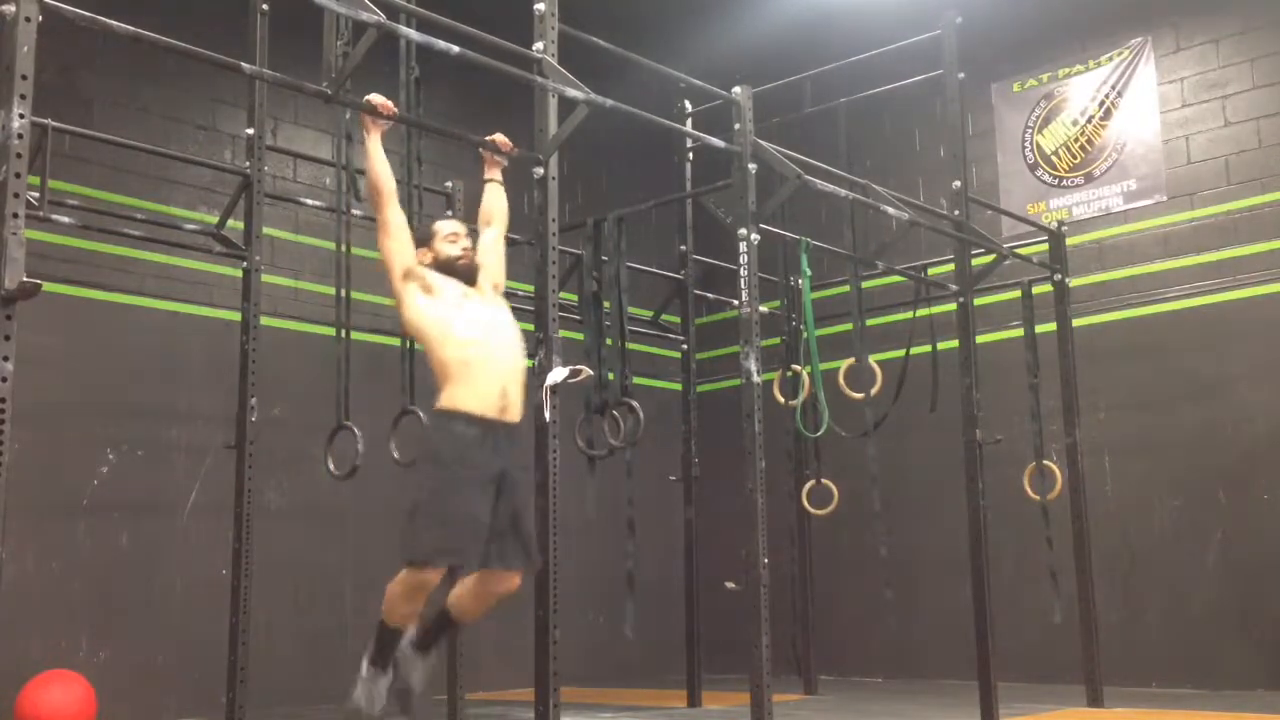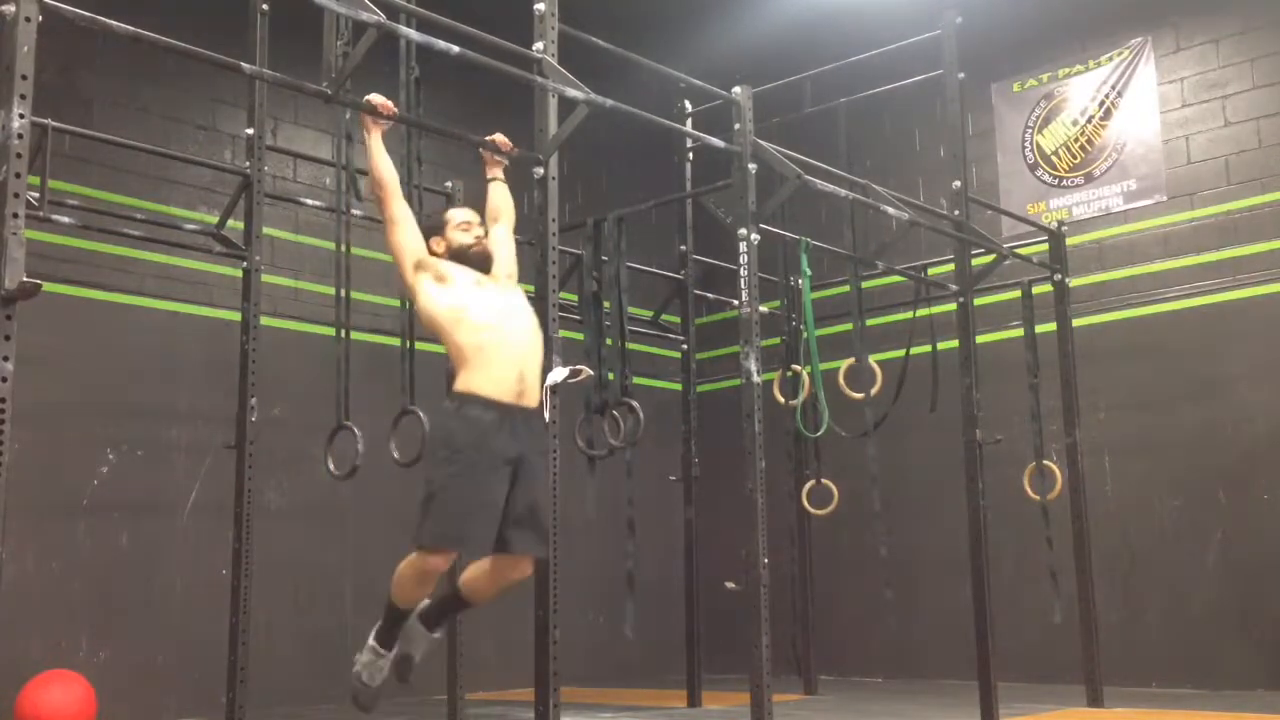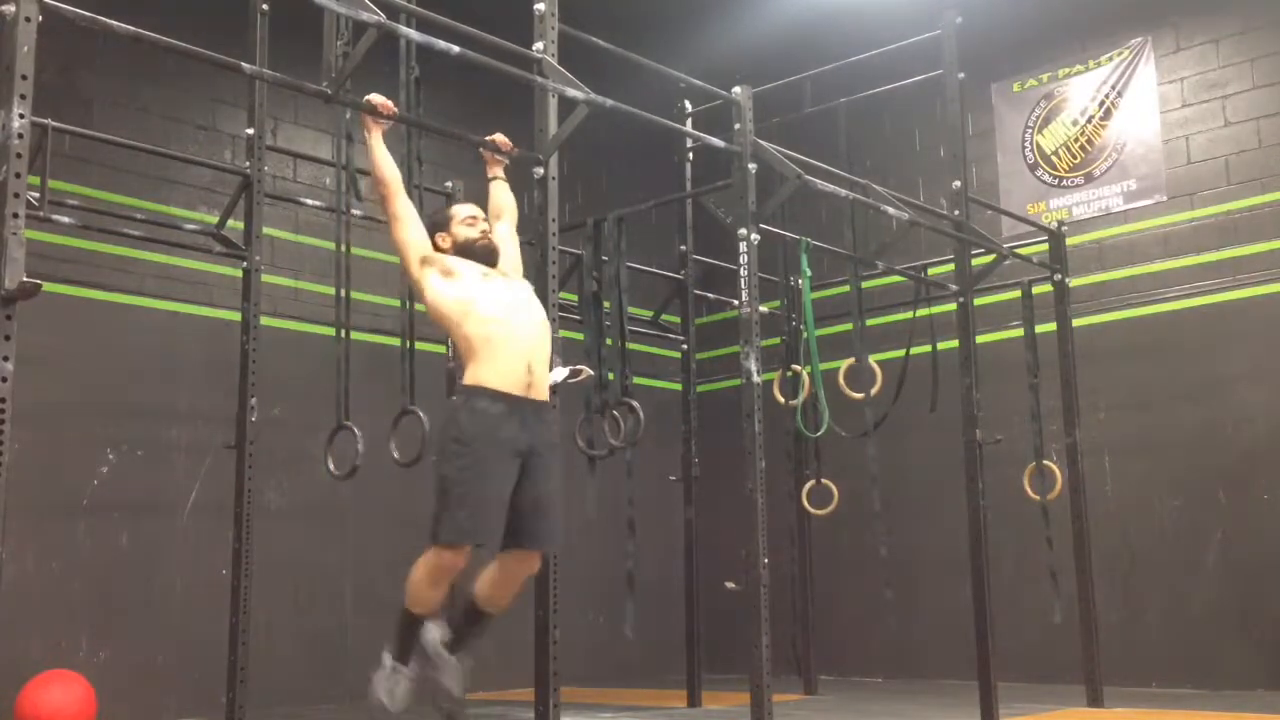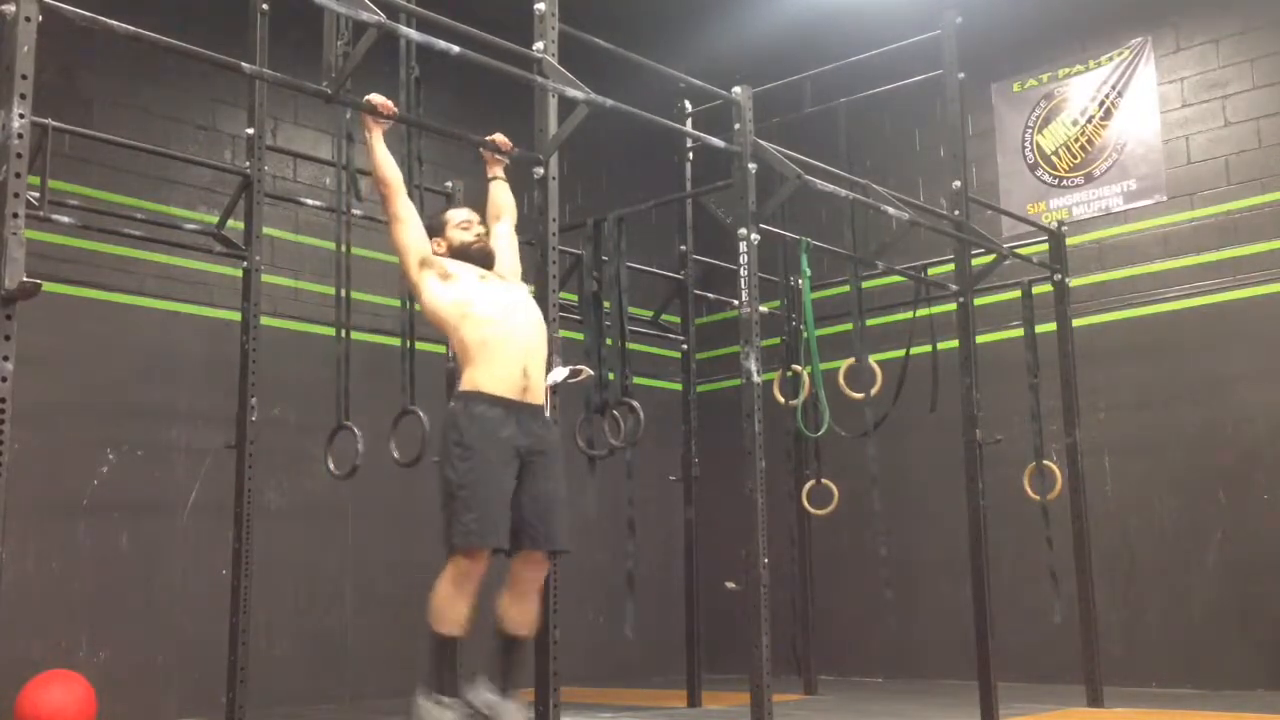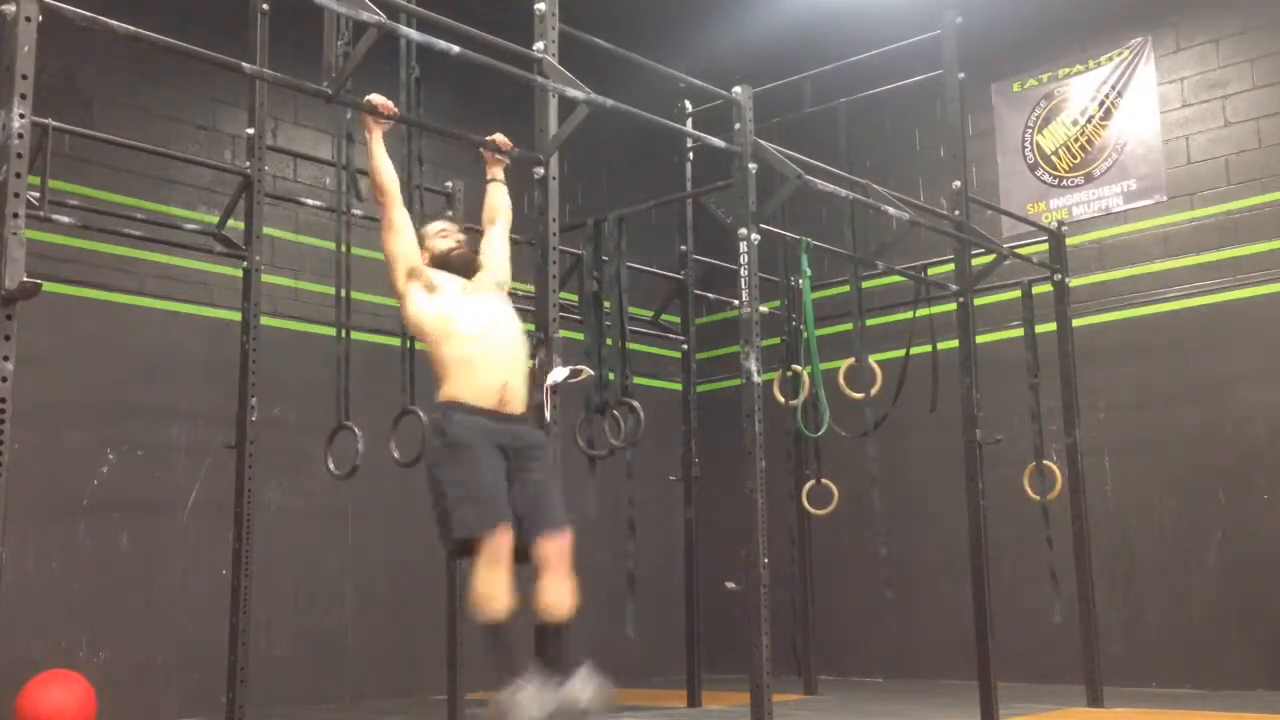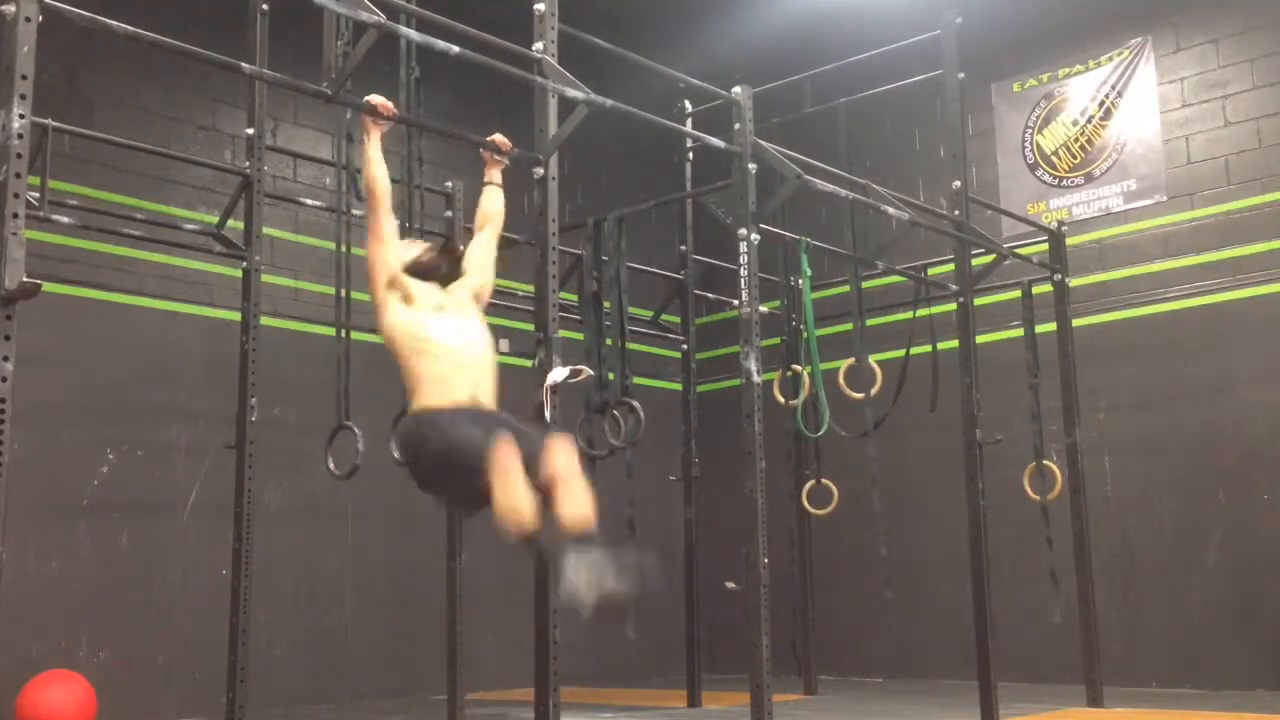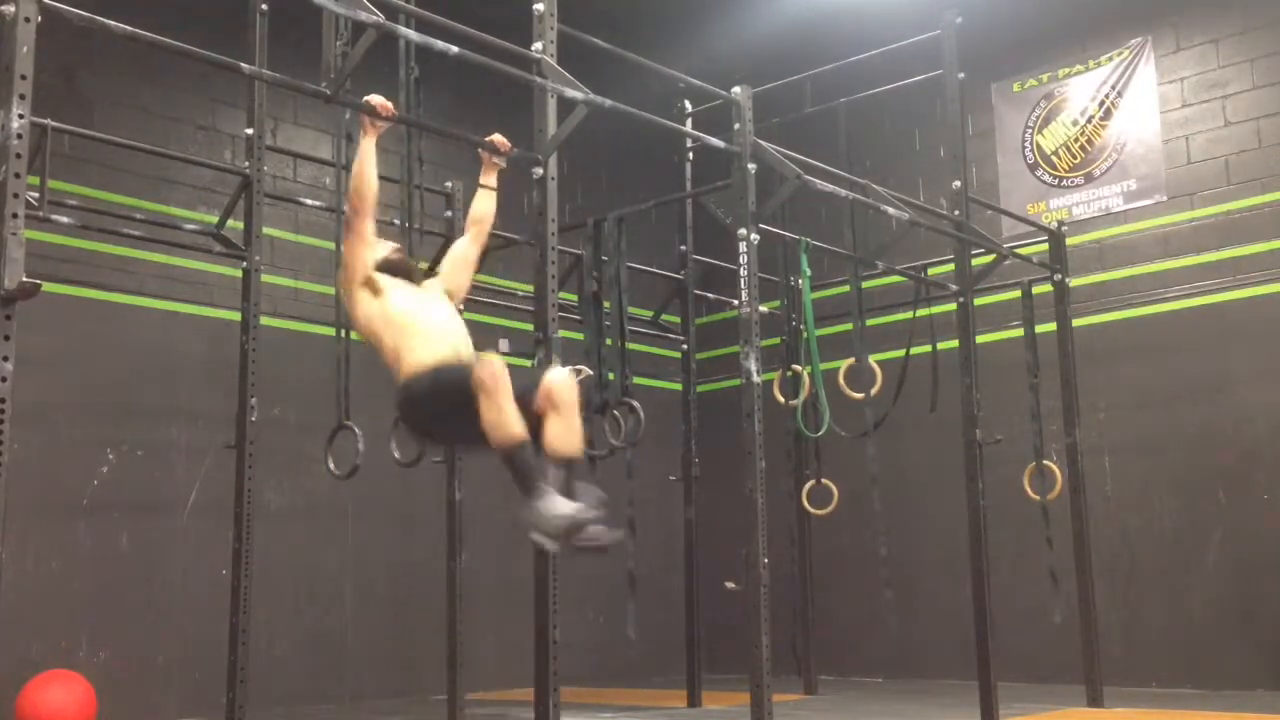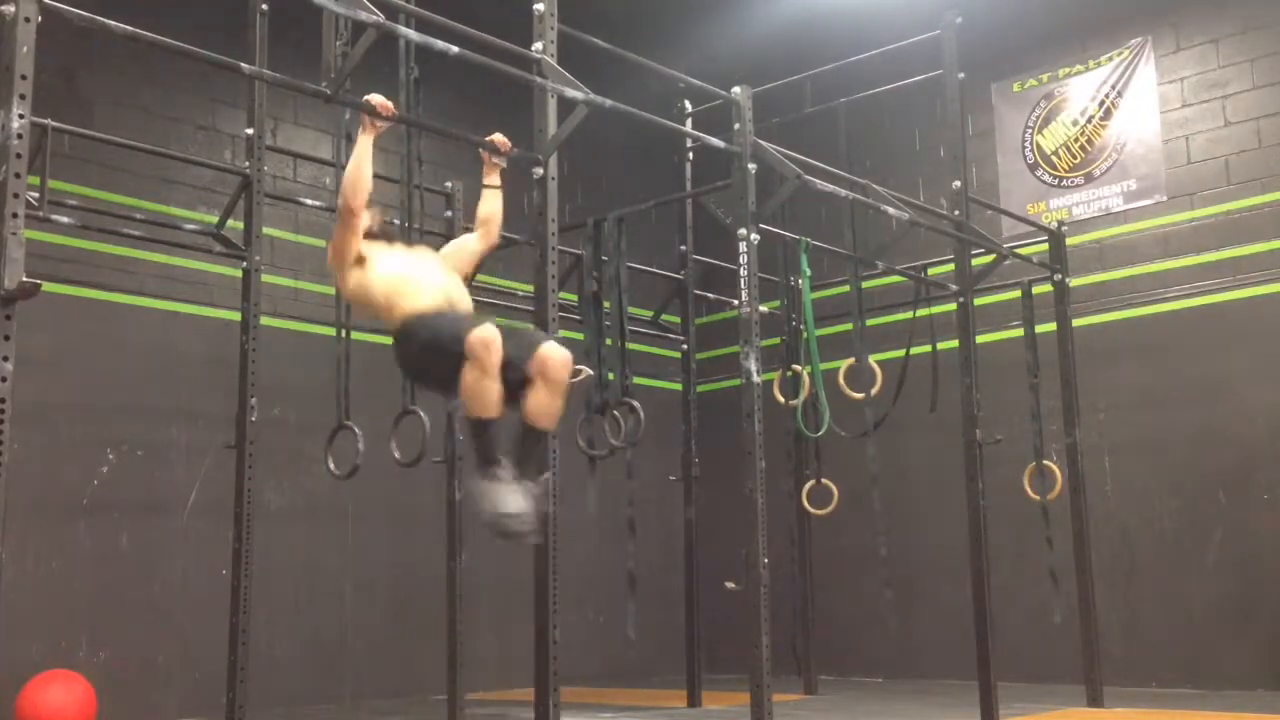
dt=0.1s
person 1, frame 1
left shoulder: (487, 291)
right shoulder: (418, 286)
left elbow: (494, 227)
right elbow: (387, 203)
left wrist: (493, 170)
right wrist: (374, 135)
left hip: (507, 442)
right hip: (458, 435)
left knee: (505, 576)
right knee: (426, 569)
left ankle: (420, 645)
right ankle: (379, 662)
person 1, frame 2
left shoulder: (505, 278)
right shoulder: (430, 275)
left elbow: (504, 219)
right elbow: (392, 198)
left wrist: (494, 170)
right wrist: (374, 134)
left hip: (527, 426)
right hip: (475, 421)
left knee: (517, 560)
right knee: (438, 551)
left ankle: (428, 618)
right ankle: (386, 637)
person 1, frame 3
left shoulder: (508, 272)
right shoulder: (437, 269)
left elbow: (506, 217)
right elbow: (395, 197)
left wrist: (496, 169)
right wrist: (375, 134)
left hip: (537, 421)
right hip: (483, 414)
left knee: (524, 557)
right knee: (453, 550)
left ankle: (447, 639)
right ankle: (402, 652)
person 1, frame 4
left shoulder: (507, 275)
right shoulder: (425, 267)
left elbow: (506, 220)
right elbow: (395, 195)
left wrist: (495, 171)
right wrist: (375, 135)
left hip: (534, 426)
right hip: (477, 419)
left knee: (533, 566)
right knee: (470, 560)
person 1, frame 5
left shoulder: (490, 284)
right shoulder: (419, 283)
left elbow: (496, 225)
right elbow: (391, 204)
left wrist: (496, 171)
right wrist: (376, 137)
left hip: (519, 431)
right hip: (464, 427)
left knee: (555, 552)
right knee: (495, 545)
person 1, frame 6
left shoulder: (467, 299)
right shoulder: (396, 296)
left elbow: (485, 234)
right elbow: (380, 210)
left wrist: (493, 169)
right wrist: (373, 136)
left hip: (484, 422)
right hip: (437, 430)
left knee: (561, 460)
right knee: (503, 456)
person 1, frame 7
left shoulder: (435, 292)
right shoulder: (366, 289)
left elbow: (474, 234)
right elbow: (362, 210)
left wrist: (489, 172)
right wrist: (369, 137)
left hip: (469, 402)
right hip: (429, 392)
left knee: (560, 386)
right knee: (491, 370)
left ankle: (565, 505)
right ankle: (542, 498)
person 1, frame 8
left shoulder: (427, 259)
right shoulder: (353, 261)
left elbow: (486, 235)
right elbow: (351, 205)
left wrist: (491, 175)
right wrist: (367, 136)
left hip: (470, 321)
right hip: (423, 334)
left knee: (556, 362)
right knee: (484, 341)
left ankle: (523, 477)
right ankle: (489, 475)
